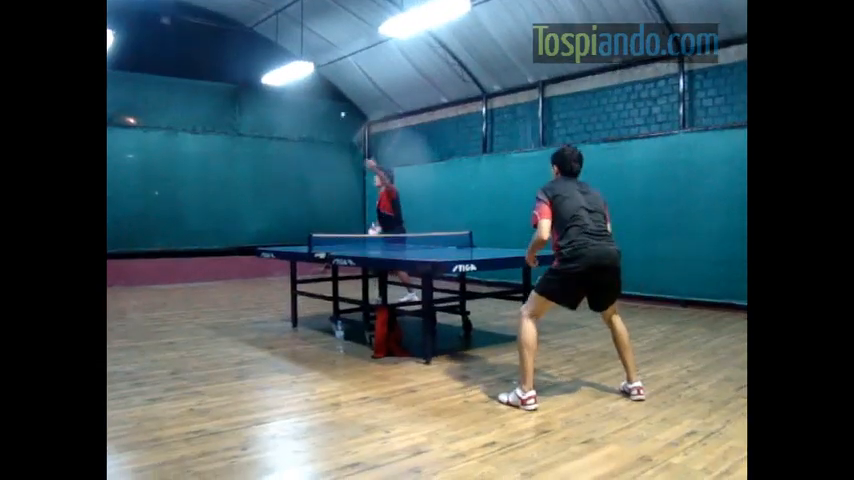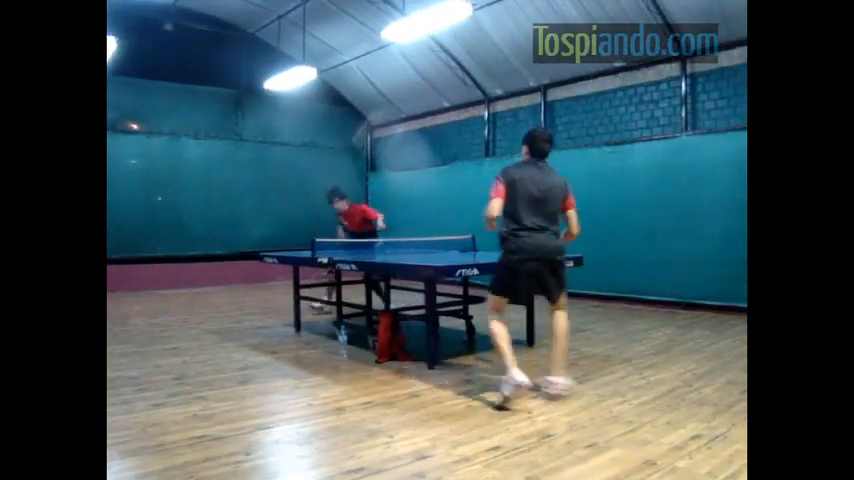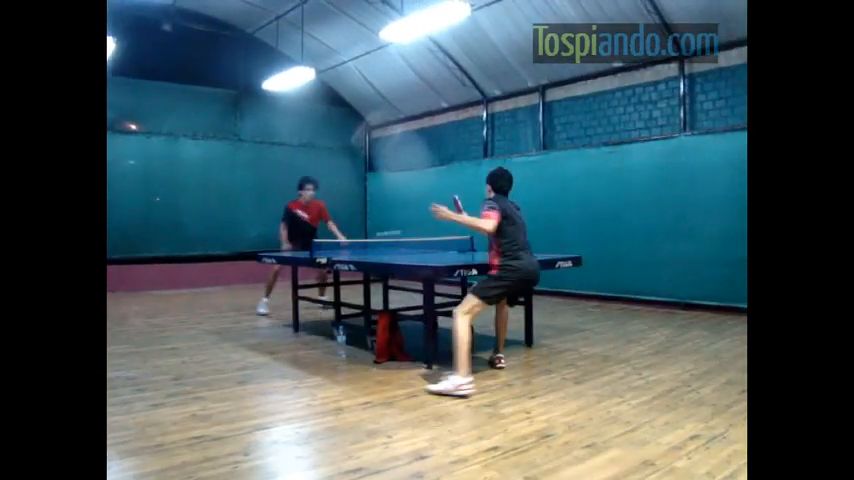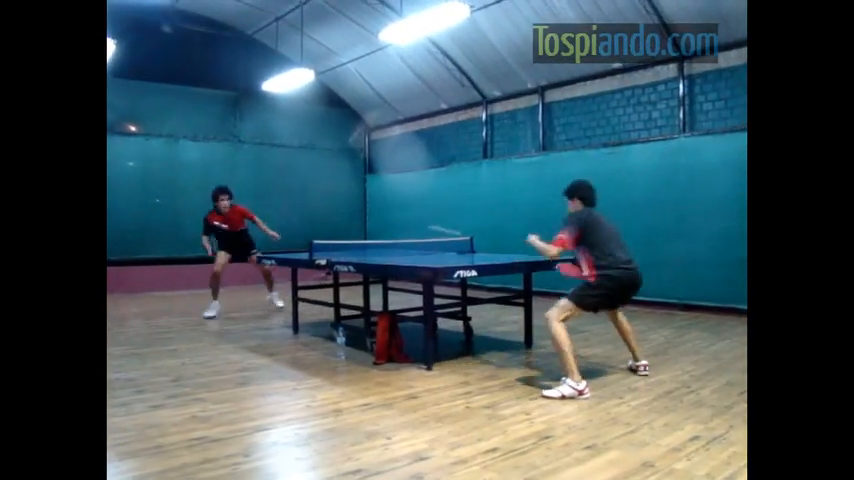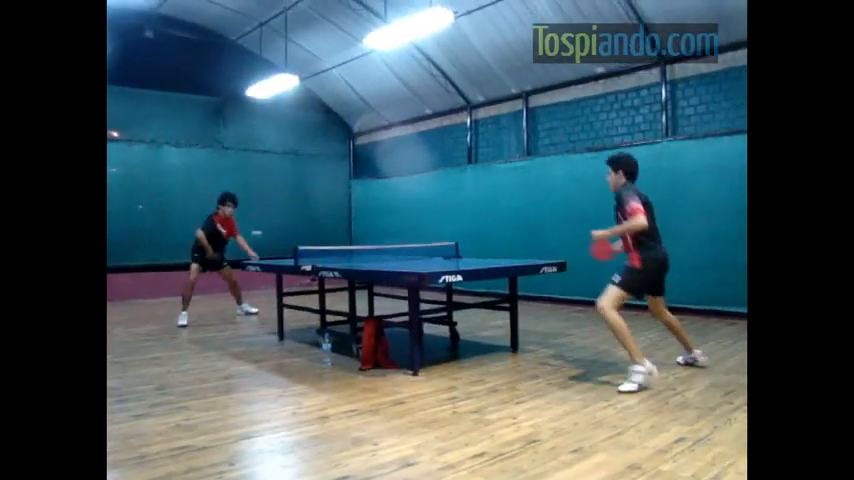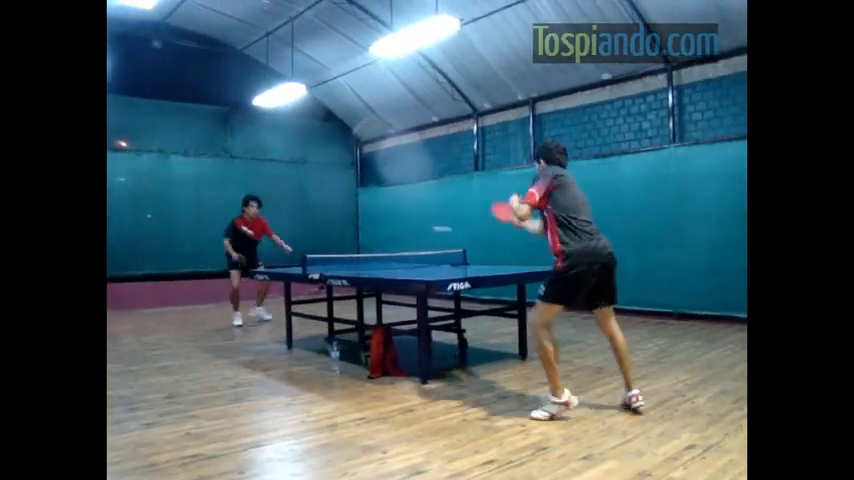
dt=0.7s
person 1, frame 1
left shoulder: (548, 191)
right shoulder: (595, 194)
left elbow: (543, 235)
left wrist: (530, 253)
left hip: (575, 259)
right hip: (610, 256)
left knee: (528, 314)
right knee: (612, 316)
left ankle: (526, 391)
right ankle: (634, 383)
person 1, frame 2
left shoulder: (509, 173)
right shoulder: (560, 181)
left elbow: (492, 214)
right elbow: (574, 230)
left wrist: (489, 223)
left hip: (518, 251)
right hip: (551, 251)
left knee: (495, 314)
right knee: (559, 309)
left ankle: (513, 373)
right ankle: (556, 377)
person 1, frame 3
left shoulder: (493, 204)
right shoulder: (514, 208)
left elbow: (488, 226)
left wrist: (452, 216)
right wrist: (467, 217)
left hip: (510, 271)
right hip: (531, 270)
left knee: (462, 313)
right knee: (502, 301)
left ankle: (461, 377)
right ankle: (498, 355)
person 1, frame 4
left shoulder: (577, 218)
right shoulder: (601, 222)
left elbow: (552, 252)
left wrist: (534, 241)
right wrist: (580, 269)
left hip: (607, 278)
right hip: (632, 277)
left knee: (554, 317)
right knee: (613, 310)
left ankle: (575, 383)
right ankle: (638, 362)
person 1, frame 5
left shoulder: (625, 193)
right shoulder: (631, 194)
left elbow: (641, 223)
left wrist: (607, 233)
right wrist: (620, 245)
left hip: (643, 262)
right hip: (655, 260)
left knee: (605, 305)
right knee: (658, 310)
left ankle: (641, 365)
right ankle: (693, 353)
person 1, frame 6
left shoulder: (547, 175)
right shoulder: (568, 183)
left elbow: (523, 213)
left wrist: (515, 204)
right wrist: (526, 224)
left hip: (576, 259)
right hip: (603, 254)
left knee: (539, 323)
right knee: (608, 325)
left ankle: (560, 395)
right ankle: (632, 393)
person 2, frame 1
left shoulder: (389, 192)
right shoulder: (383, 195)
left elbow: (387, 183)
left wrist: (375, 169)
right wrist: (379, 227)
left hip: (396, 234)
right hip: (389, 235)
left ankle: (411, 293)
person 2, frame 2
left shoulder: (360, 209)
right shoulder: (339, 213)
left elbow: (379, 215)
left wrist: (380, 222)
right wrist: (342, 237)
left knee: (370, 277)
right knee: (332, 270)
right ankle: (327, 301)
person 2, frame 3
left shoulder: (319, 206)
right shoulder: (291, 206)
left elbow: (328, 222)
right elbow: (283, 226)
left wrist: (339, 235)
right wrist: (284, 243)
left hip: (310, 244)
right hip: (292, 244)
left knee: (324, 269)
right knee: (277, 269)
left ankle: (322, 298)
right ankle: (265, 301)
person 2, frame 4
left shoulder: (239, 210)
right shoulder: (209, 218)
left elbow: (254, 218)
right elbow: (205, 237)
left wrist: (269, 231)
right wrist: (208, 248)
left hip: (245, 243)
right hip: (225, 247)
left knee: (266, 269)
right knee: (216, 271)
left ankle: (272, 294)
right ankle: (214, 304)
person 2, frame 5
left shoulder: (230, 220)
right shoulder: (212, 220)
left elbow: (237, 237)
right elbow: (199, 234)
left wrist: (249, 252)
right wrist: (209, 250)
left hip: (217, 255)
right hip: (200, 253)
left knee: (232, 280)
right knee: (192, 279)
left ankle: (242, 306)
right ankle: (183, 314)
person 2, frame 6
left shoulder: (261, 222)
right shoulder: (236, 223)
left elbow: (272, 235)
right elbow: (226, 241)
left wrist: (284, 245)
right wrist: (232, 253)
left hip: (251, 257)
right hip: (236, 258)
left knee: (265, 282)
right knee: (235, 286)
left ankle: (258, 309)
right ankle: (237, 314)
